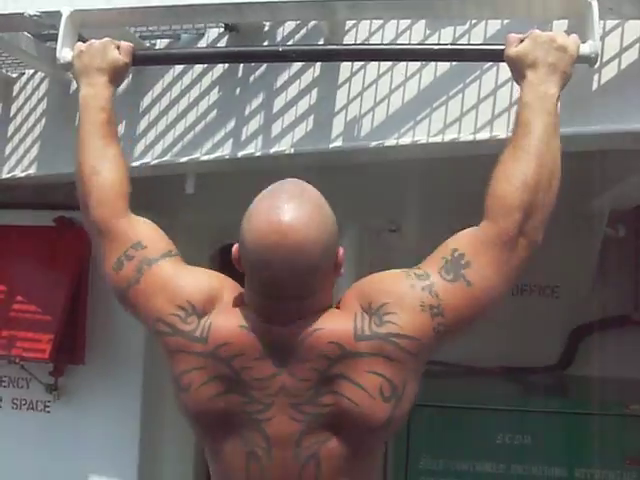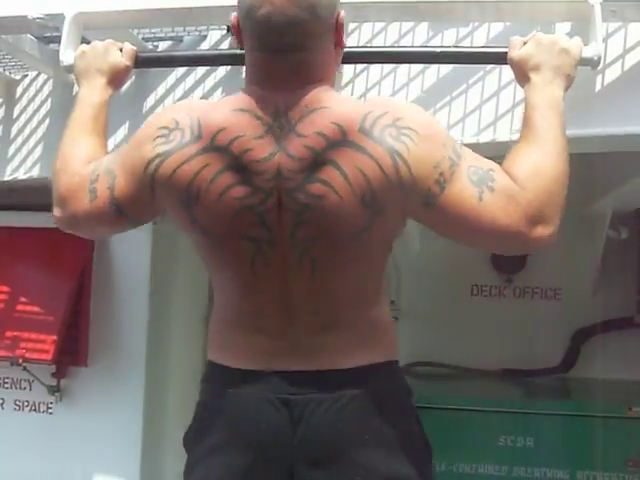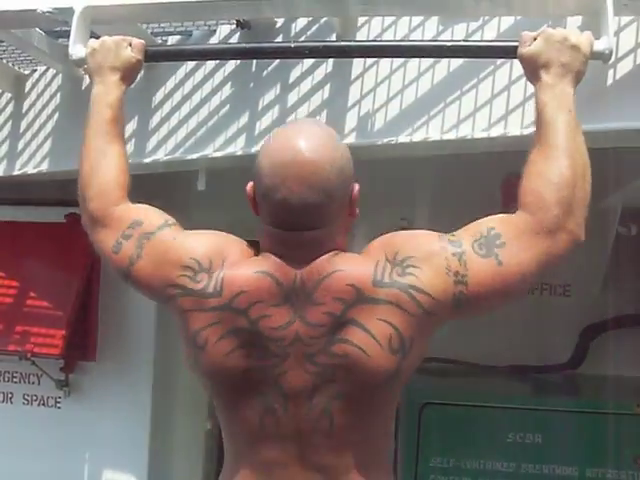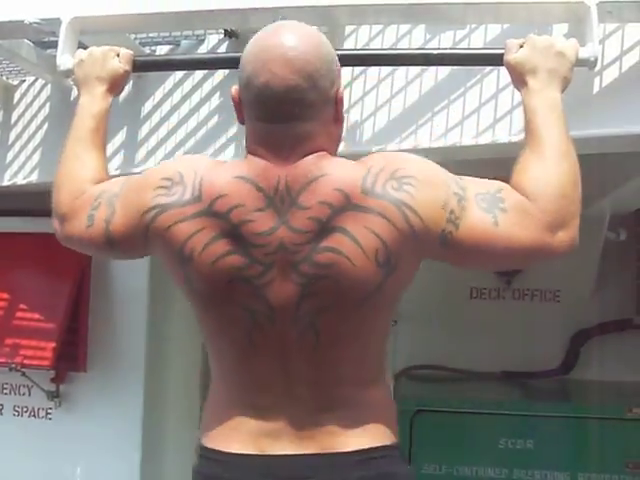
dt=0.7s
person 1, frame 1
left shoulder: (196, 321)
right shoulder: (387, 325)
left elbow: (105, 215)
right elbow: (514, 221)
left wrist: (95, 86)
right wrist: (540, 84)
person 1, frame 2
left shoulder: (180, 133)
right shoulder: (388, 132)
left elbow: (71, 205)
right elbow: (533, 219)
left wrist: (95, 82)
right wrist: (546, 82)
left hip: (237, 405)
right hip: (358, 409)
person 1, frame 3
left shoulder: (207, 278)
right shoulder: (404, 279)
left elbow: (102, 215)
right elbow: (556, 223)
left wrist: (107, 84)
right wrist: (555, 84)
person 1, frame 4
left shoulder: (182, 193)
right shoulder: (394, 191)
left elbow: (70, 215)
right elbow: (552, 225)
left wrist: (95, 92)
right wrist: (542, 86)
